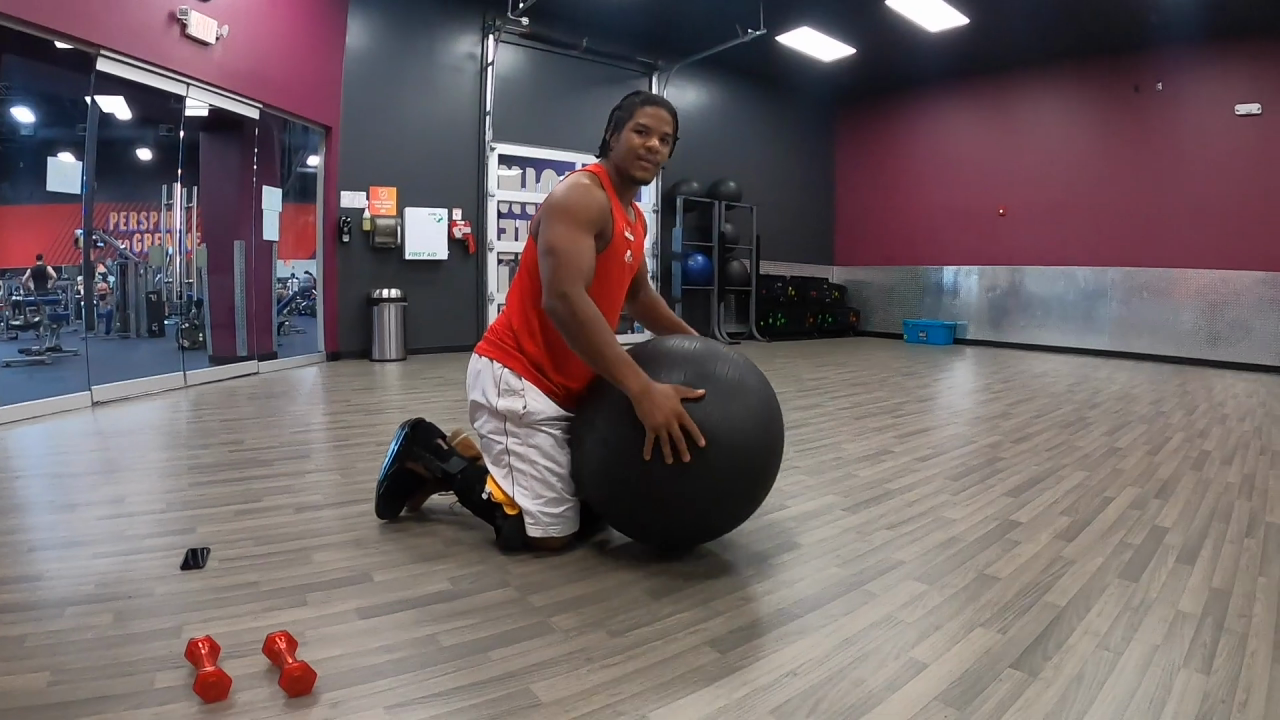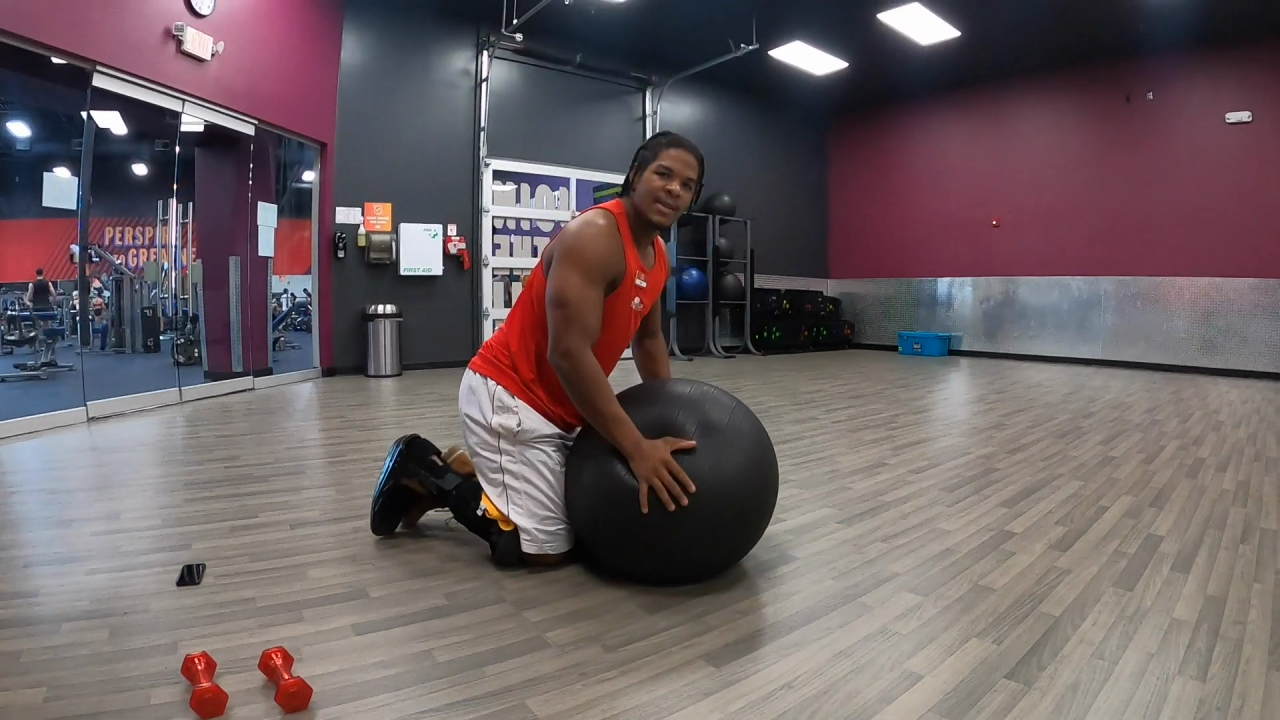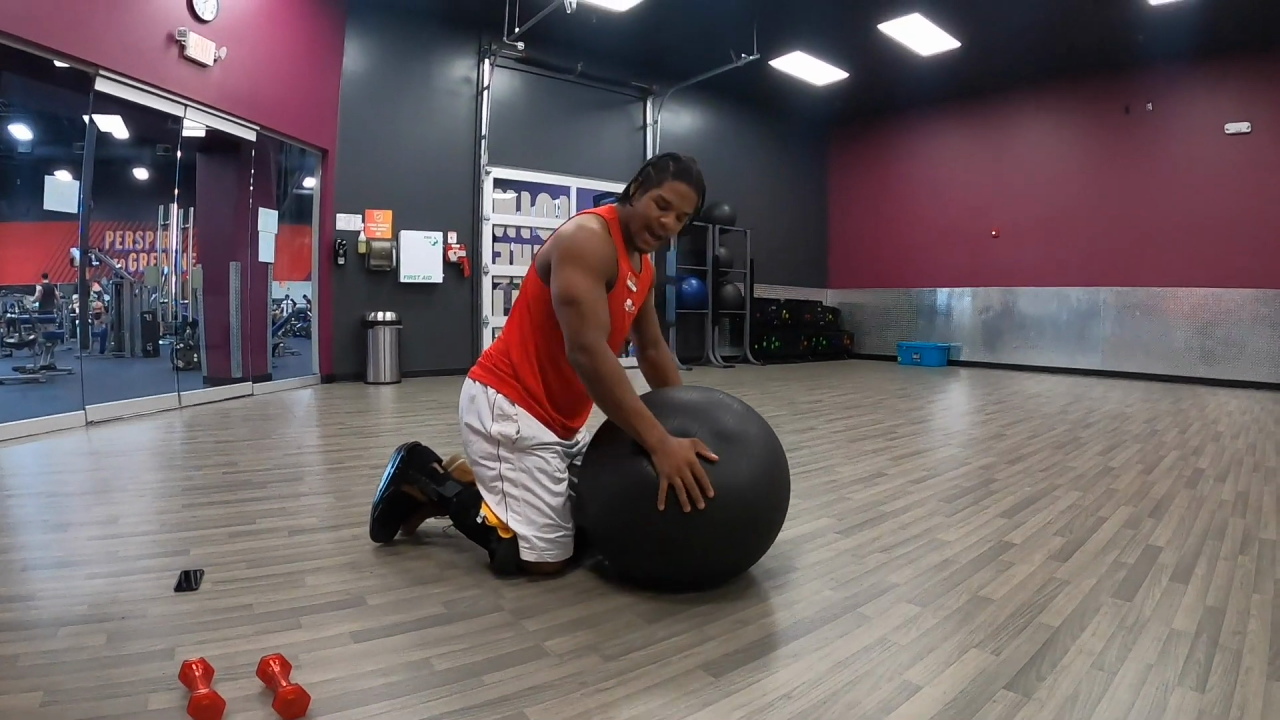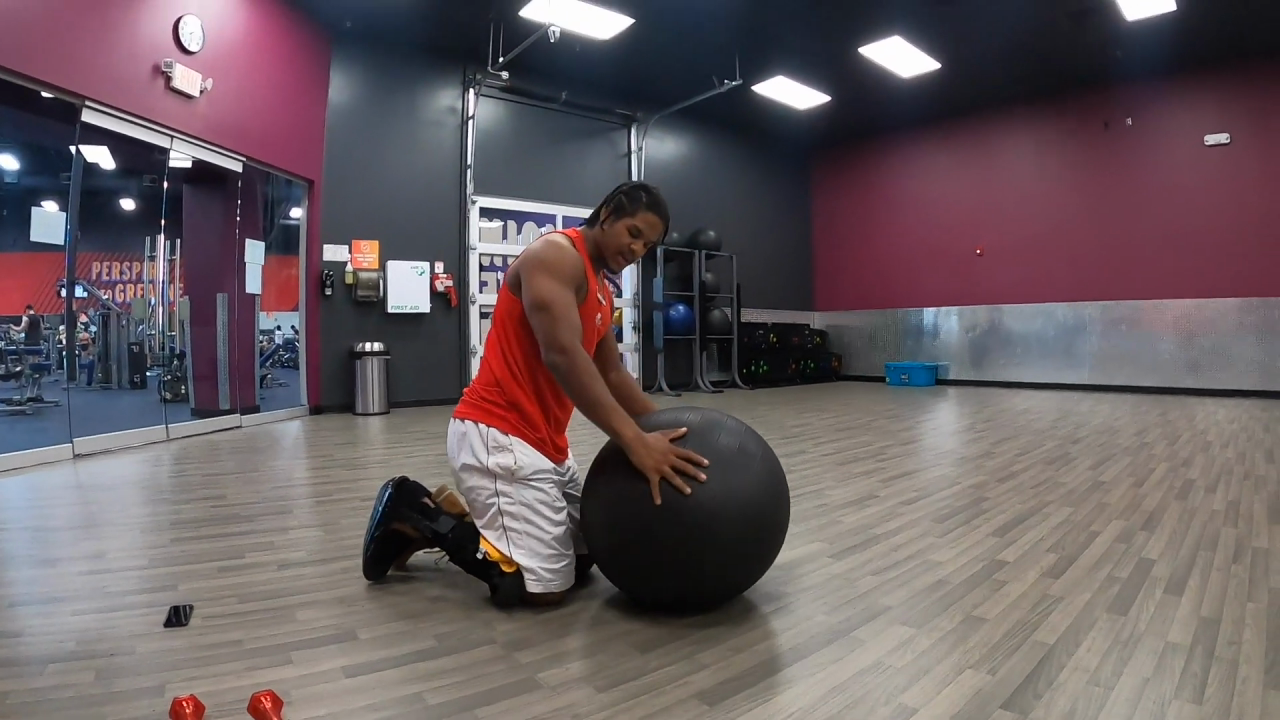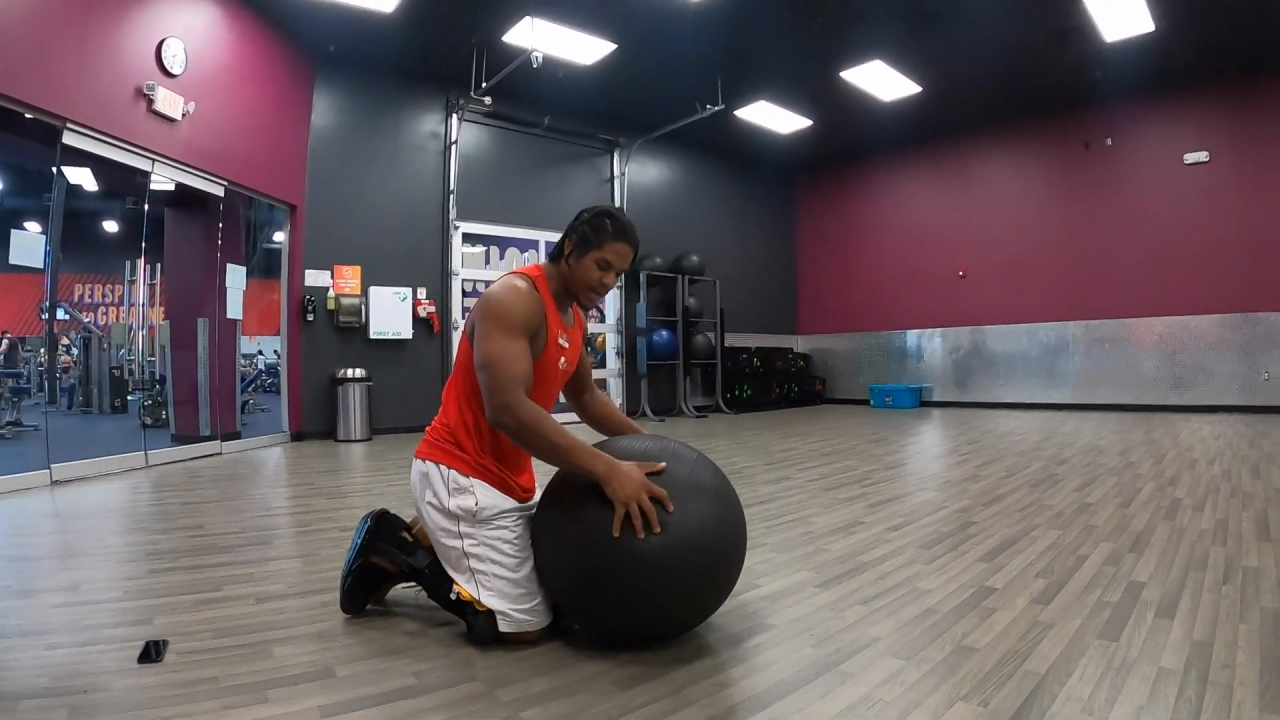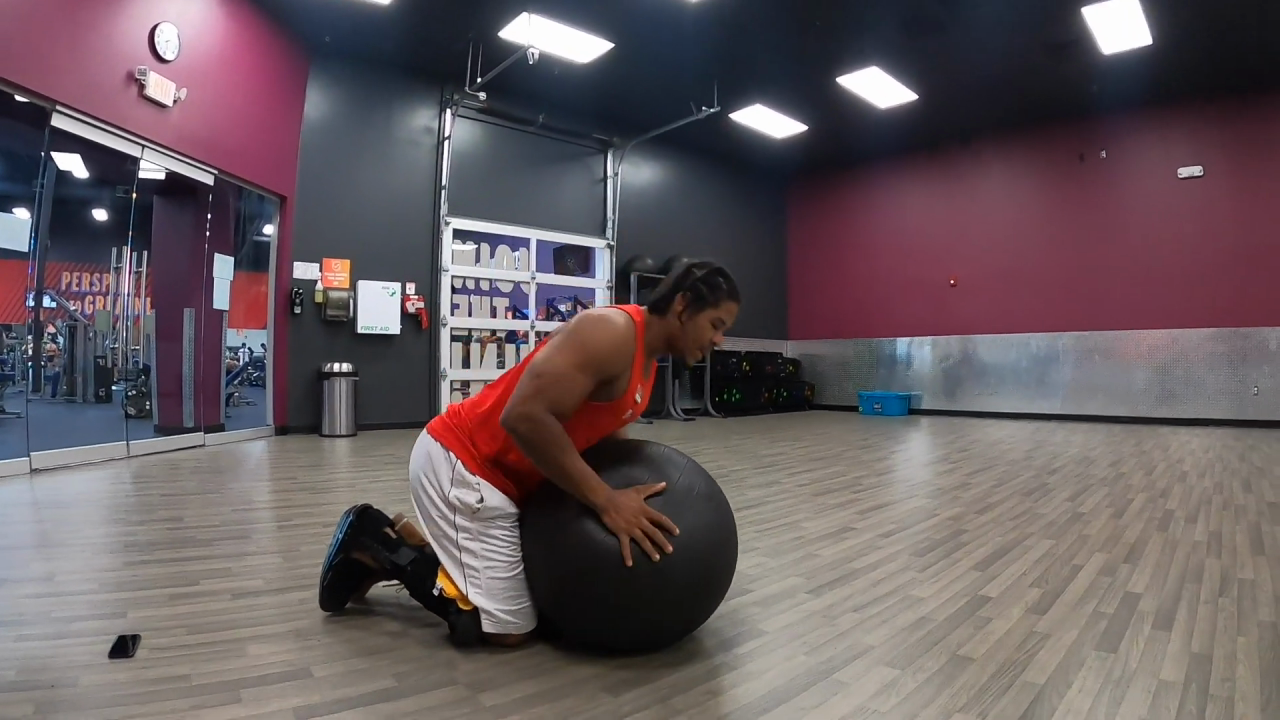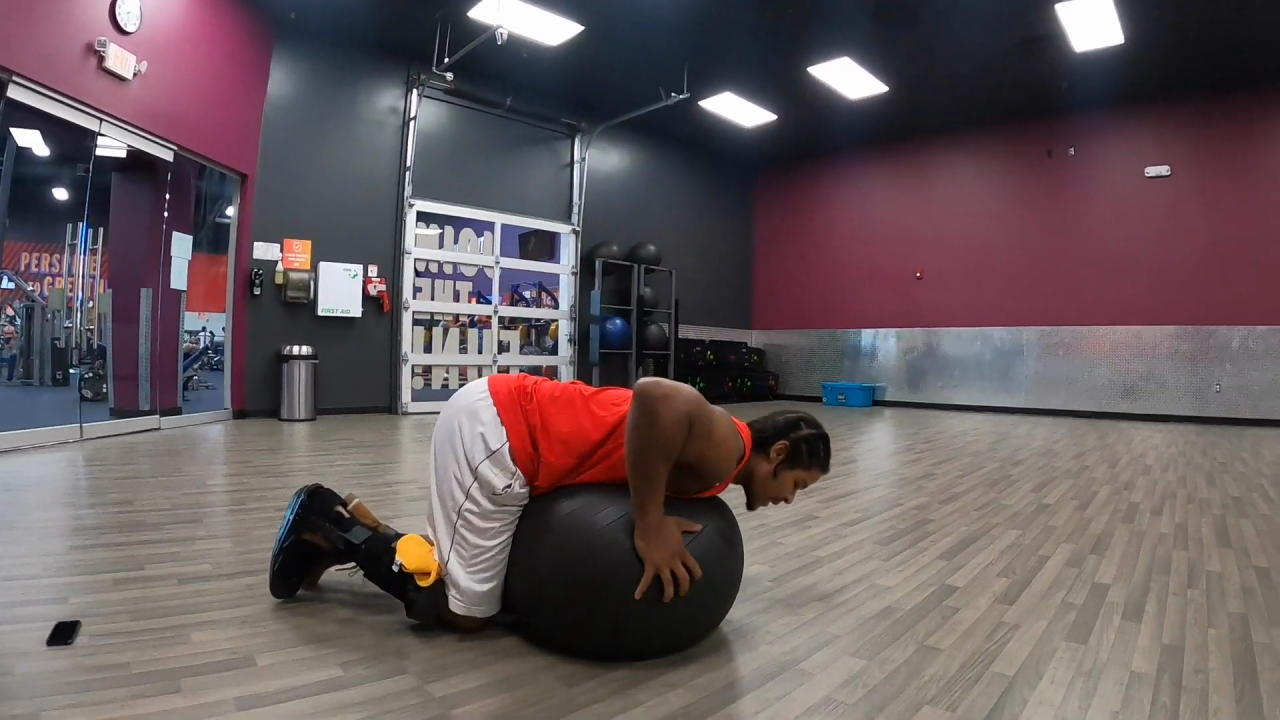
dt=0.5s
person 1, frame 1
left shoulder: (633, 217)
right shoulder: (580, 196)
left elbow: (638, 295)
right elbow: (564, 300)
left wrist: (691, 340)
right wrist: (643, 392)
left hip: (564, 385)
right hip: (517, 377)
left knee: (594, 510)
right knee: (551, 531)
left ankle: (464, 457)
right ankle: (434, 458)
person 1, frame 2
left shoulder: (658, 257)
right shoulder: (594, 236)
left elbow: (649, 338)
right elbow: (568, 352)
right wrist: (636, 447)
left hip: (554, 404)
right hip: (509, 394)
right knee: (547, 547)
left ankle: (462, 471)
right ankle: (428, 474)
person 1, frame 3
left shoulder: (643, 265)
right shoulder: (587, 238)
left elbow: (652, 348)
right elbow: (587, 352)
right wrist: (659, 444)
left hip: (556, 413)
right hip: (509, 403)
right knee: (544, 556)
left ankle: (462, 478)
right ankle: (428, 481)
person 1, frame 4
left shoulder: (600, 287)
right shoulder: (555, 254)
left elbow: (611, 373)
right elbow: (561, 354)
left wrist: (663, 426)
right wrist: (633, 438)
left hip: (544, 440)
right hip: (498, 435)
left knee: (580, 558)
right knee: (546, 585)
left ankle: (454, 511)
right ankle: (420, 517)
person 1, frame 5
left shoulder: (575, 317)
right shoulder: (514, 298)
left elbow: (585, 396)
right elbow: (507, 409)
right wrist: (607, 470)
left hip: (510, 479)
right hip: (463, 475)
right knee: (525, 623)
left ankle: (427, 543)
right ankle: (398, 551)
person 1, frame 6
left shoulder: (644, 354)
right shoulder: (616, 332)
left elbow: (591, 427)
right elbow: (524, 415)
left wrist: (649, 486)
right wrist: (607, 502)
left hip: (494, 473)
right hip: (459, 464)
right knee: (510, 627)
left ankle: (400, 540)
right ankle: (378, 547)
person 1, frame 7
left shoulder: (704, 448)
right shoulder: (724, 444)
right elbow: (657, 397)
right wrist: (650, 527)
left hip: (494, 415)
right hip: (493, 428)
right knee: (465, 609)
left ankle: (356, 526)
right ankle: (333, 528)
